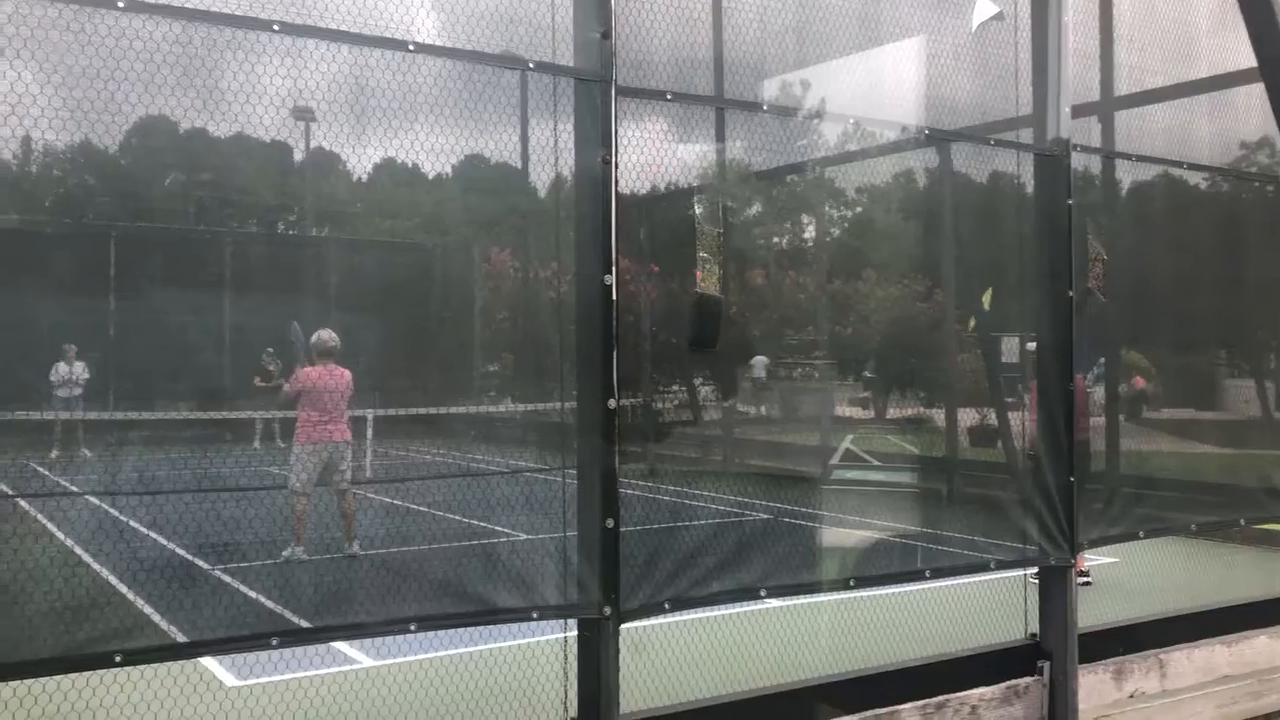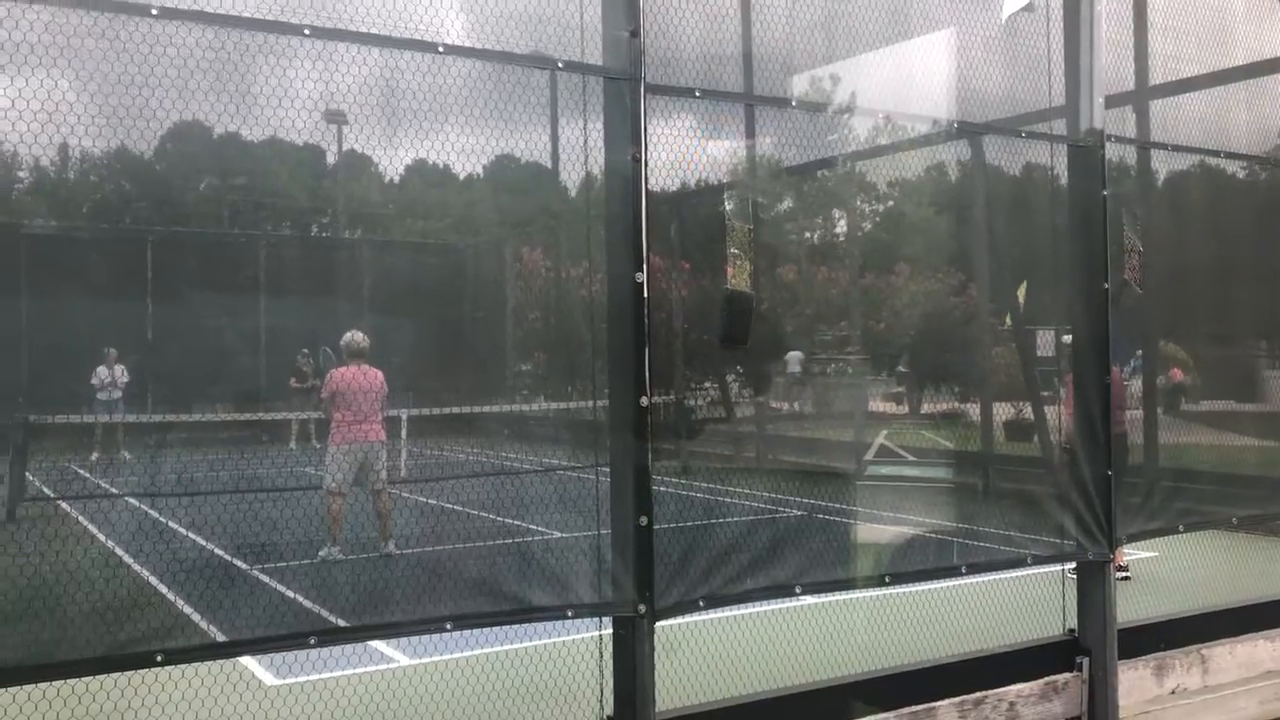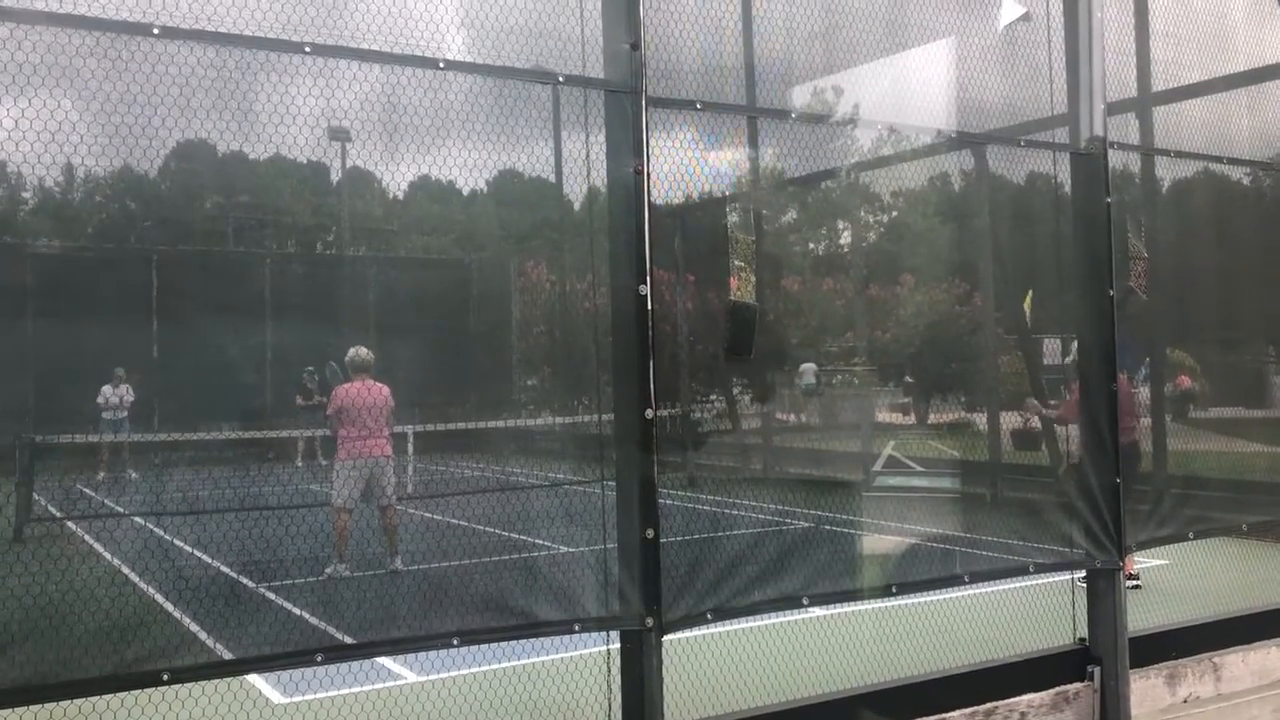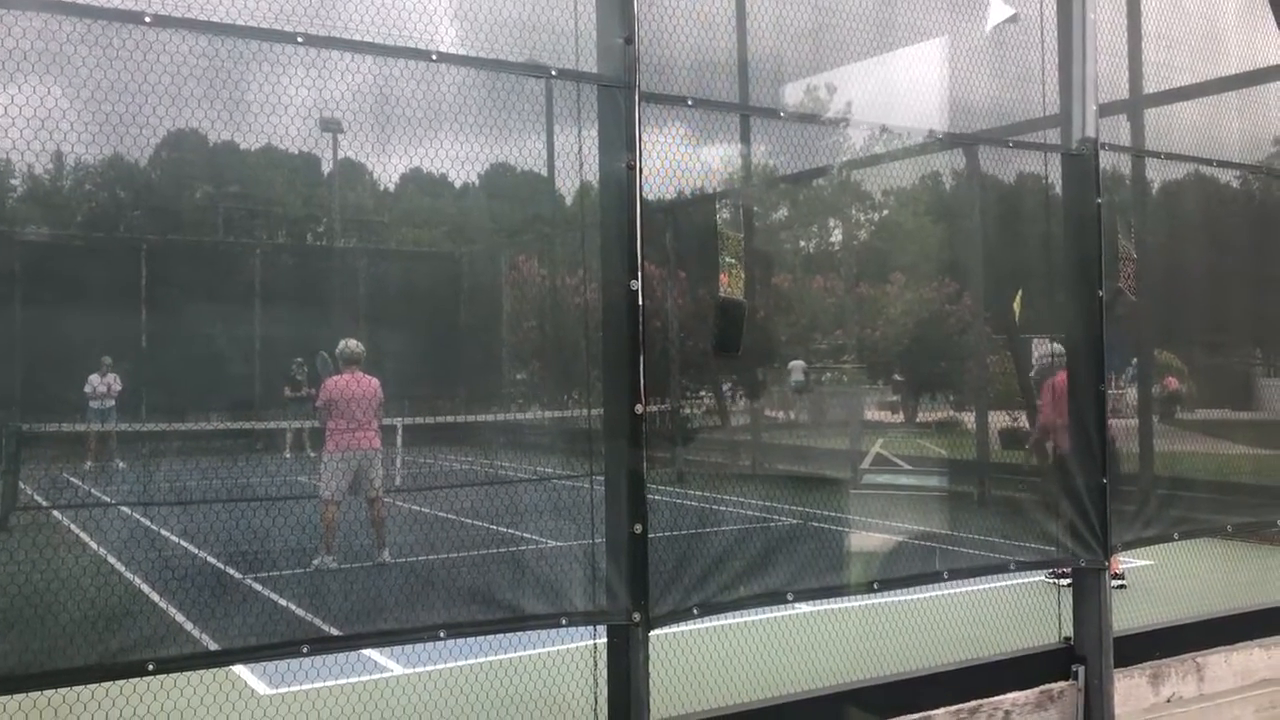
dt=0.7s
person 1, frame 1
left shoulder: (1041, 384)
right shoulder: (1079, 381)
left elbow: (1037, 424)
right elbow: (1084, 417)
left wrist: (1033, 450)
right ankle: (1080, 567)
person 1, frame 2
right shoulder: (1115, 373)
left elbow: (1073, 416)
right elbow: (1121, 408)
left wrist: (1068, 445)
right hip: (1116, 442)
right ankle: (1119, 562)
person 1, frame 3
right shoulder: (1123, 380)
left elbow: (1066, 417)
right elbow: (1133, 416)
left wrist: (1040, 411)
right hip: (1129, 448)
right ankle: (1129, 570)
person 1, frame 4
left shoulder: (1052, 384)
left elbow: (1046, 426)
left wrist: (1033, 446)
left hip: (1071, 453)
left ankle: (1067, 569)
right ankle: (1115, 570)
person 2, frame 1
left shoulder: (304, 375)
right shoulder: (346, 376)
left elbow: (286, 394)
left hip: (309, 441)
right hip: (340, 439)
left knee: (300, 492)
right knee: (345, 491)
left ankle: (298, 547)
right ankle: (352, 543)
person 2, frame 2
left shoulder: (335, 376)
right shoulder: (379, 376)
left elbow: (328, 410)
left hip: (344, 441)
right hip: (375, 439)
left knee: (335, 492)
right knee: (380, 491)
left ankle: (334, 546)
right ankle: (387, 542)
person 2, frame 3
left shoulder: (340, 393)
right shoulder: (385, 391)
left elbow: (335, 428)
left hip: (350, 456)
right hip: (382, 454)
left knee: (342, 509)
right knee: (388, 506)
left ankle: (341, 563)
right ankle: (395, 558)
person 2, frame 4
left shoulder: (330, 384)
right shoulder: (374, 384)
left elbow: (324, 420)
right elbow: (379, 417)
left hip: (339, 448)
right hip: (370, 446)
left knee: (330, 501)
right knee: (376, 499)
left ankle: (328, 555)
right ankle: (382, 550)
